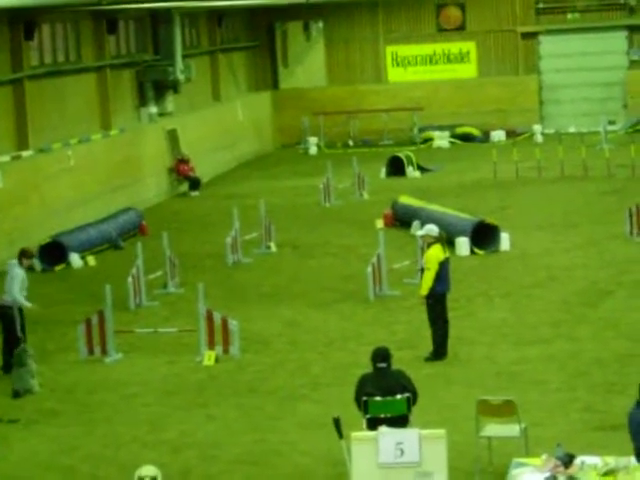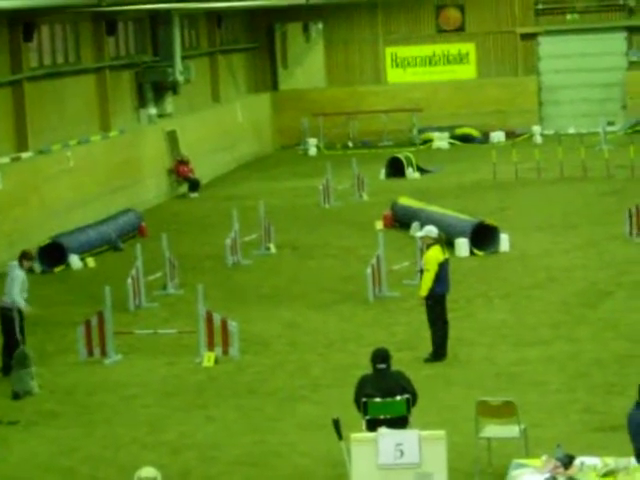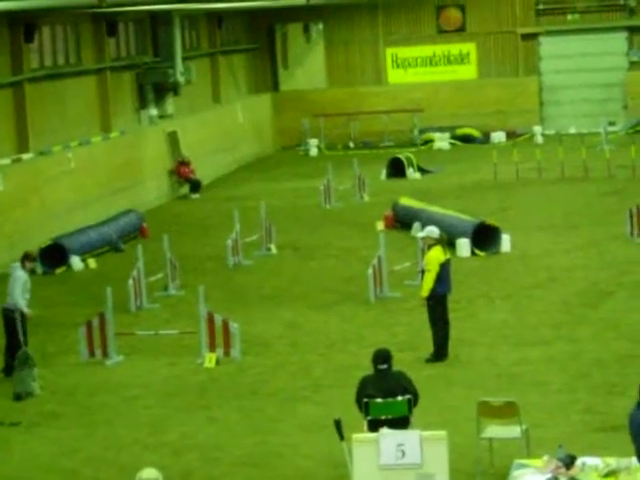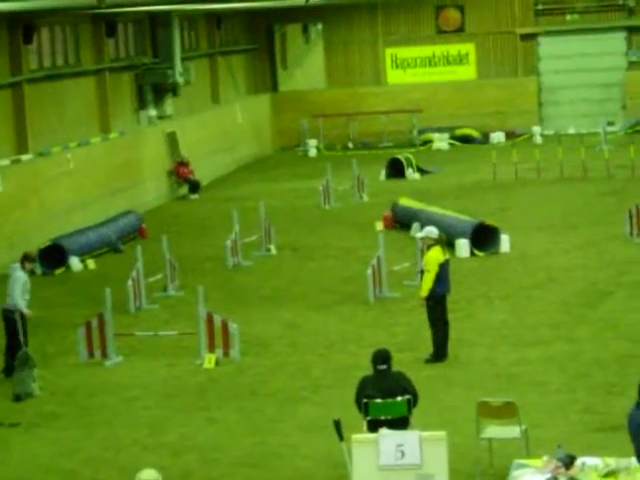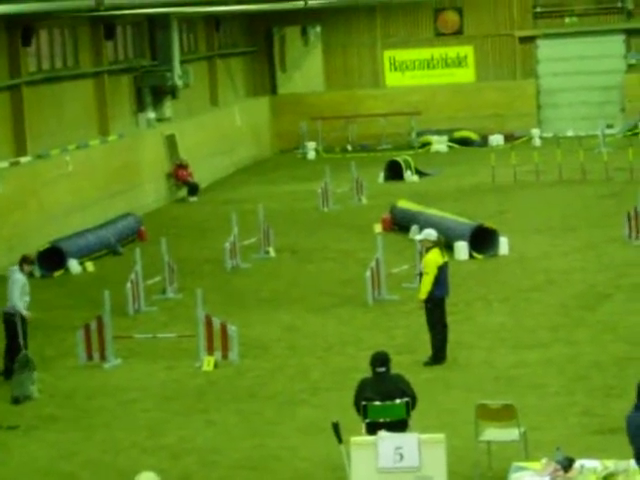
dt=0.1s
person 1, frame 1
left shoulder: (432, 253)
right shoulder: (442, 248)
left elbow: (429, 274)
left wrist: (423, 291)
left hip: (434, 291)
right hip: (442, 289)
left knee: (436, 322)
right knee: (442, 320)
left ankle: (438, 353)
right ankle: (442, 350)
person 1, frame 2
left shoulder: (431, 254)
right shoulder: (441, 249)
left elbow: (428, 275)
left wrist: (423, 293)
left hip: (434, 292)
right hip: (441, 290)
left knee: (435, 323)
right knee: (442, 321)
left ankle: (437, 354)
right ankle: (442, 351)
person 1, frame 3
left shoulder: (432, 255)
right shoulder: (442, 250)
left elbow: (430, 276)
left wrist: (424, 293)
left hip: (435, 293)
right hip: (443, 291)
left knee: (436, 324)
right knee: (443, 321)
left ankle: (439, 354)
right ankle: (443, 351)
person 1, frame 4
left shoulder: (432, 255)
right shoulder: (442, 250)
left elbow: (429, 276)
left wrist: (423, 293)
left hip: (434, 293)
right hip: (442, 291)
left knee: (436, 324)
right knee: (442, 322)
left ankle: (438, 355)
right ankle: (442, 352)
person 1, frame 5
left shoulder: (430, 257)
right shoulder: (440, 253)
left elbow: (428, 279)
left wrist: (422, 296)
left hip: (433, 295)
right hip: (441, 293)
left knee: (434, 326)
right knee: (441, 324)
left ankle: (437, 357)
right ankle: (441, 354)
person 2, frame 1
left shoulder: (14, 268)
right shoulder: (18, 272)
right elbow: (15, 292)
right wrist: (25, 303)
right hip: (13, 308)
right knee: (19, 339)
person 2, frame 2
left shoulder: (16, 270)
right shoulder: (19, 274)
right elbow: (14, 294)
right wrist: (23, 306)
right hip: (12, 309)
right knee: (18, 341)
person 2, frame 3
left shoulder: (18, 272)
right shoulder: (21, 275)
right elbow: (16, 295)
right wrist: (24, 309)
left hip: (9, 310)
right hip: (15, 311)
left knee: (11, 342)
right knee: (20, 342)
left ankle: (9, 369)
person 2, frame 4
left shoulder: (19, 272)
right shoulder: (20, 275)
right elbow: (16, 296)
right wrist: (24, 309)
left hip: (9, 310)
right hip: (15, 312)
left knee: (11, 342)
right knee: (21, 343)
left ankle: (9, 369)
person 2, frame 5
left shoulder: (18, 275)
right shoulder: (19, 278)
right elbow: (14, 298)
right wrist: (23, 311)
left hip: (9, 313)
right hip: (15, 315)
left knee: (11, 345)
right knee: (20, 346)
left ankle: (8, 372)
